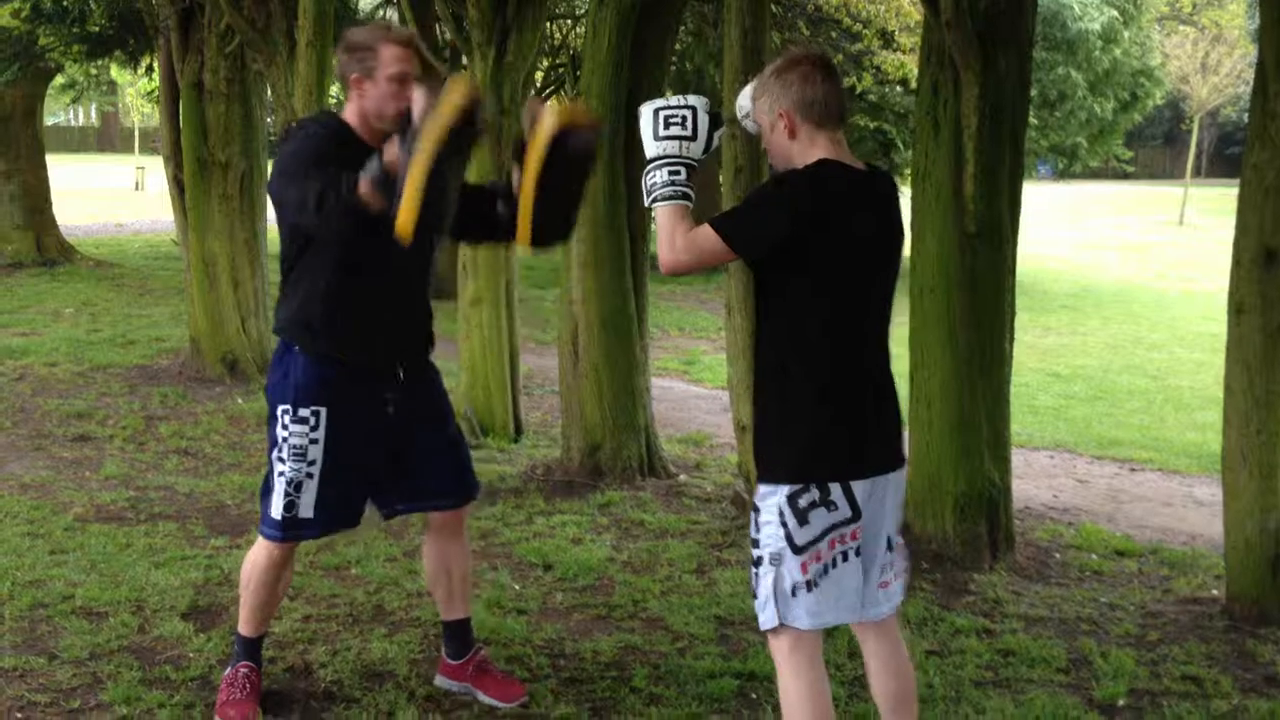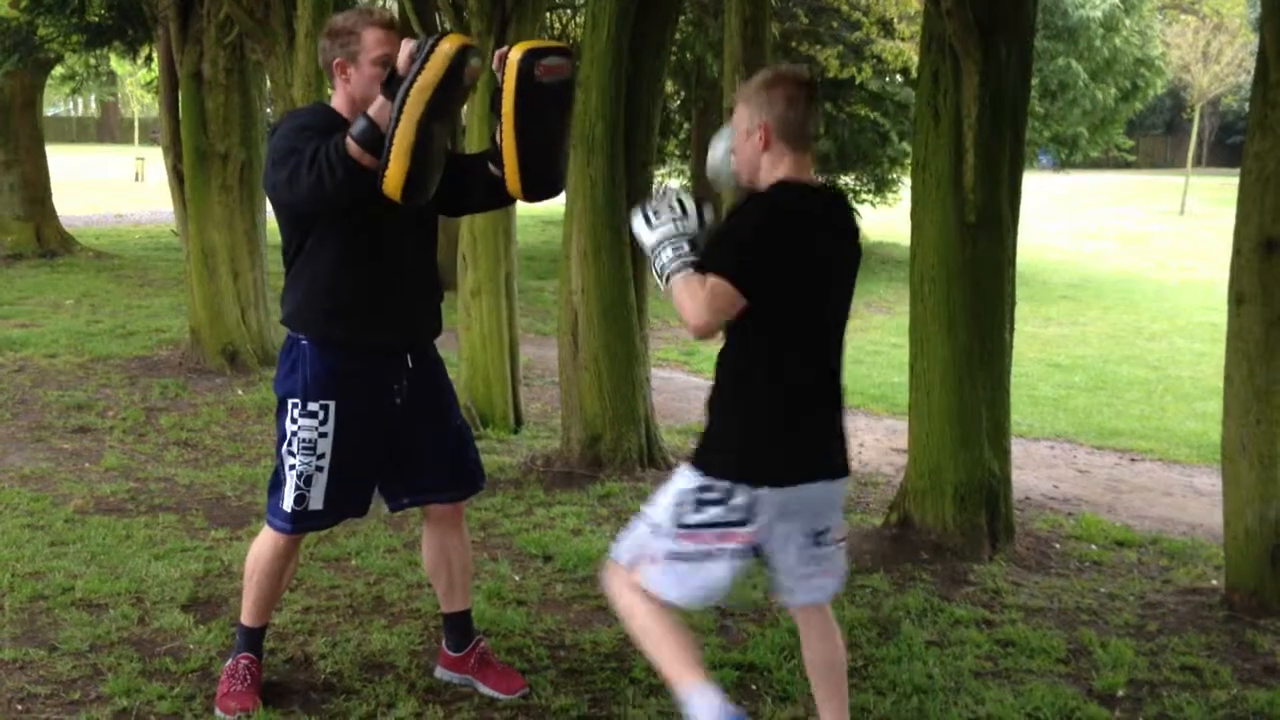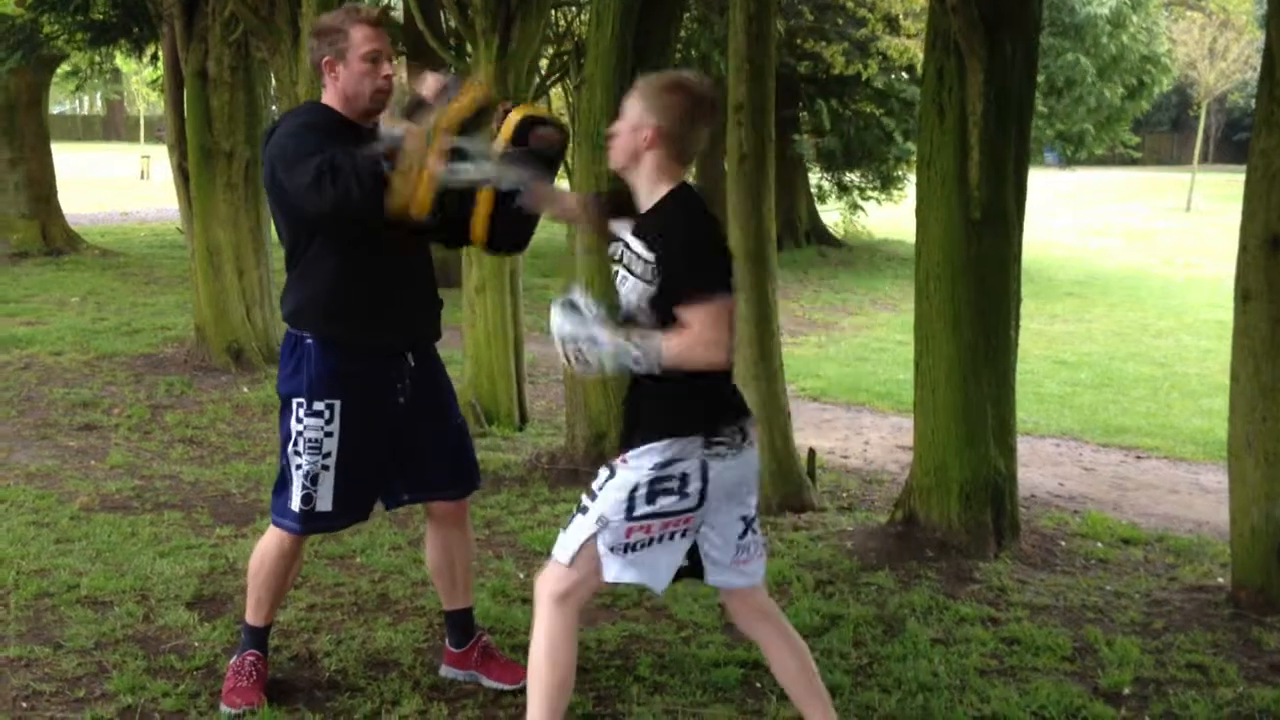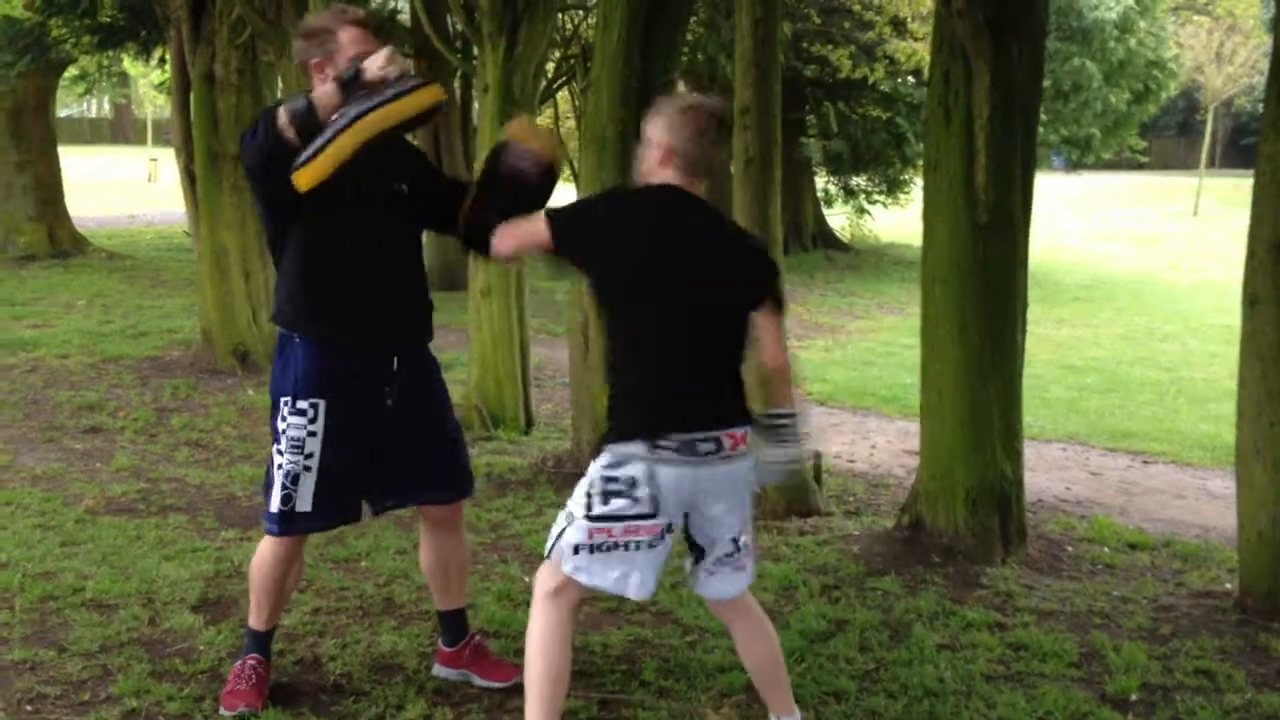
dt=0.4s
person 1, frame 1
left shoulder: (419, 159)
right shoulder: (308, 148)
left elbow: (484, 217)
right elbow: (334, 215)
right wrist: (407, 144)
left hip: (403, 369)
right hip: (320, 372)
left knee: (448, 508)
right knee: (284, 530)
left ankle: (460, 659)
person 1, frame 2
right shoulder: (299, 137)
left elbow: (493, 183)
right elbow: (329, 182)
right wrist: (393, 101)
left hip: (411, 357)
right hip: (327, 362)
left knee: (447, 501)
right knee: (290, 519)
left ankle: (461, 650)
right ankle: (244, 657)
person 1, frame 3
right shoulder: (298, 135)
left elbow: (455, 226)
right elbow: (342, 191)
left hip: (410, 357)
right hip: (327, 361)
left knee: (449, 500)
right knee: (295, 521)
left ankle: (464, 646)
right ankle: (250, 654)
person 1, frame 4
left shoulder: (392, 150)
right shoulder: (288, 141)
left elbow: (459, 213)
right elbow: (260, 150)
left wrist: (508, 175)
right wrist: (353, 81)
left hip: (402, 359)
right hip: (319, 362)
left knee: (442, 505)
right knee: (289, 524)
left ankle: (457, 645)
right ankle: (255, 659)
person 2, frame 1
left shoulder: (797, 197)
right shoulder: (878, 192)
left elbow: (676, 255)
left wrist: (669, 163)
left hip: (809, 460)
right hip: (875, 451)
left knee: (793, 635)
right knee: (876, 620)
person 2, frame 2
left shoulder: (766, 216)
right shoulder: (838, 216)
left elbow: (702, 314)
left wrist: (670, 248)
left hip: (738, 463)
right hip: (818, 460)
left knee: (627, 581)
right knee: (810, 605)
person 2, frame 3
left shoulder: (681, 226)
right shoulder: (652, 211)
left elbow: (713, 346)
right elbow: (580, 211)
left wrist: (615, 346)
left hip: (679, 447)
right hip: (722, 443)
left knee: (558, 592)
right knee: (748, 600)
person 2, frame 4
left shoulder: (613, 211)
right shoulder: (740, 245)
left elbow: (506, 243)
right elbow: (774, 359)
right wrist: (782, 427)
left hip: (646, 451)
right hip: (723, 449)
left knee: (552, 596)
right knee: (731, 599)
